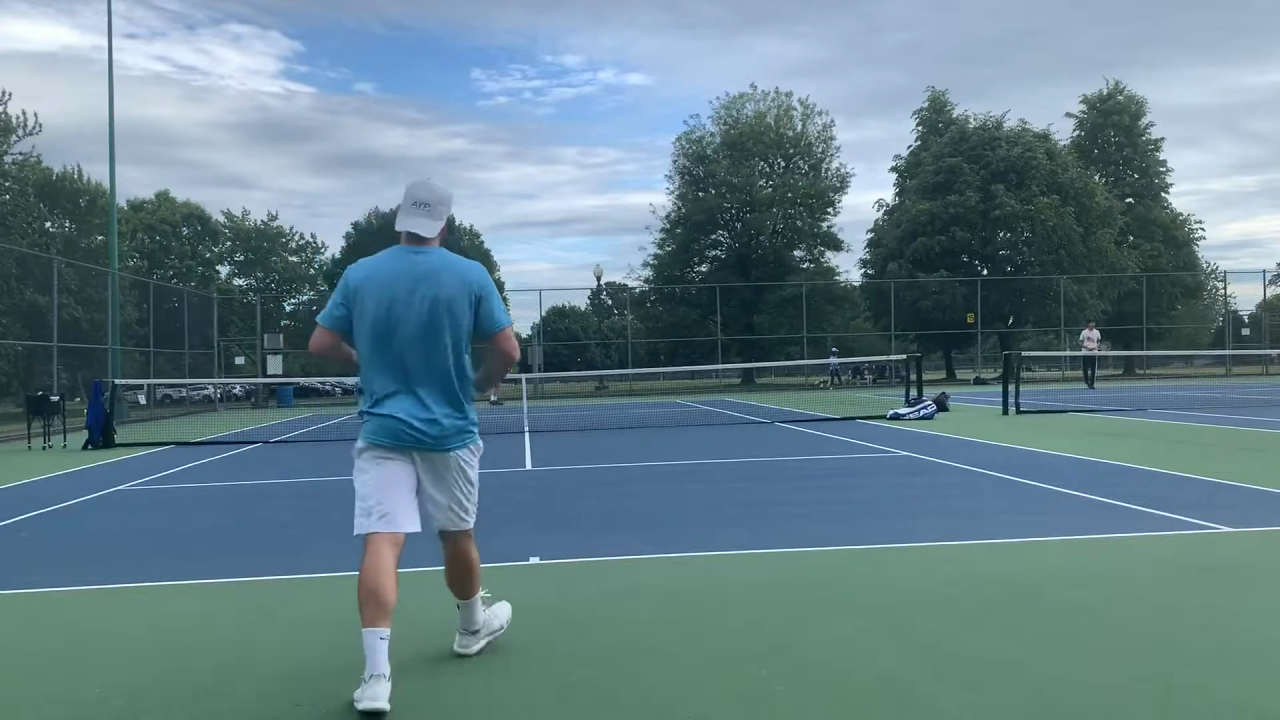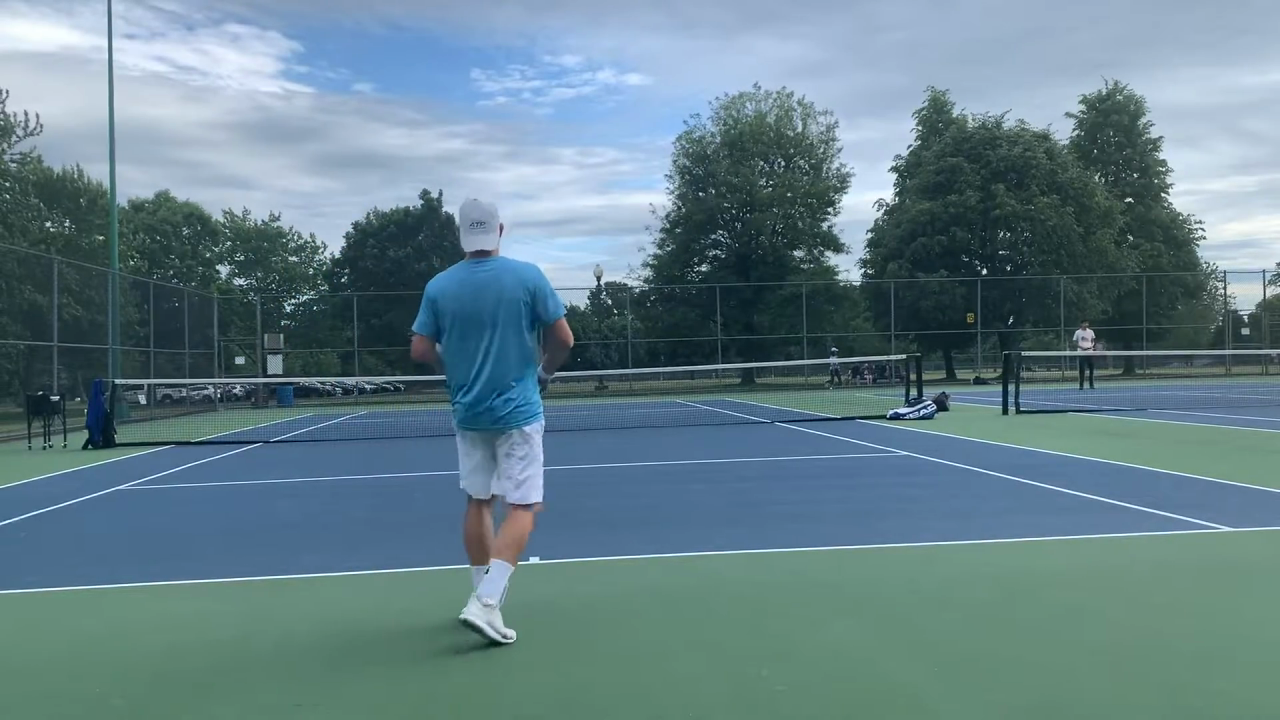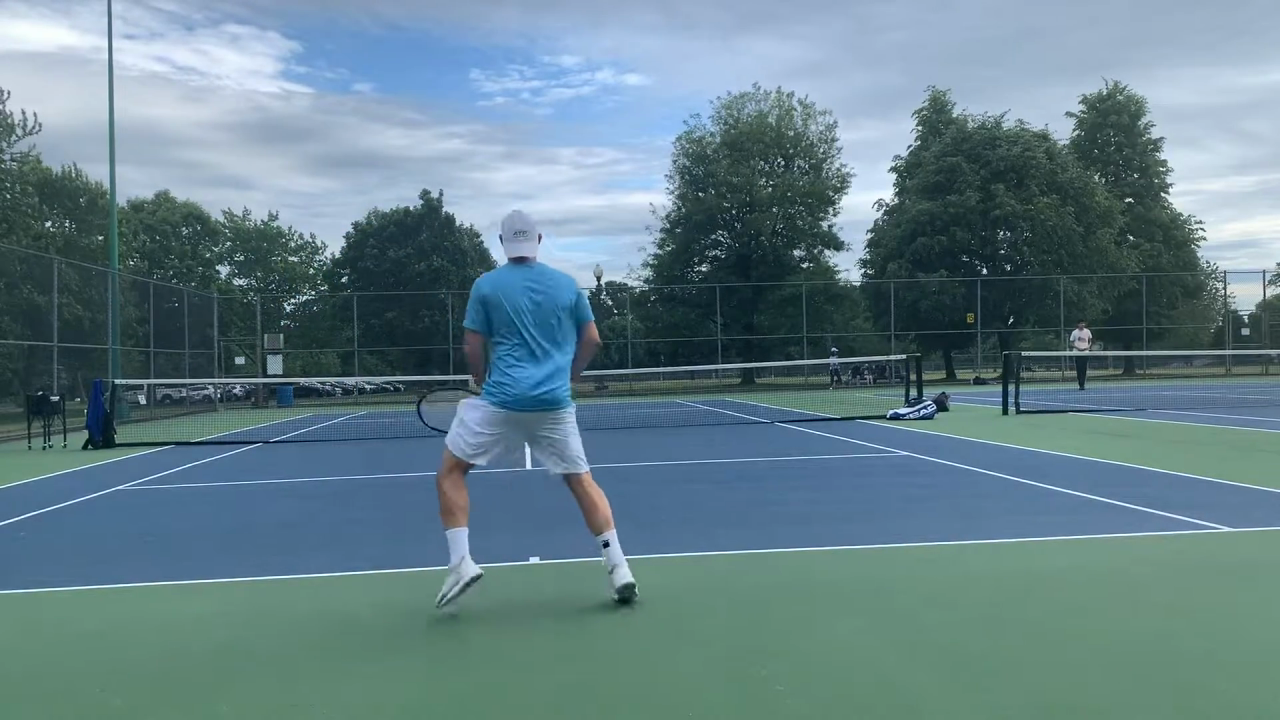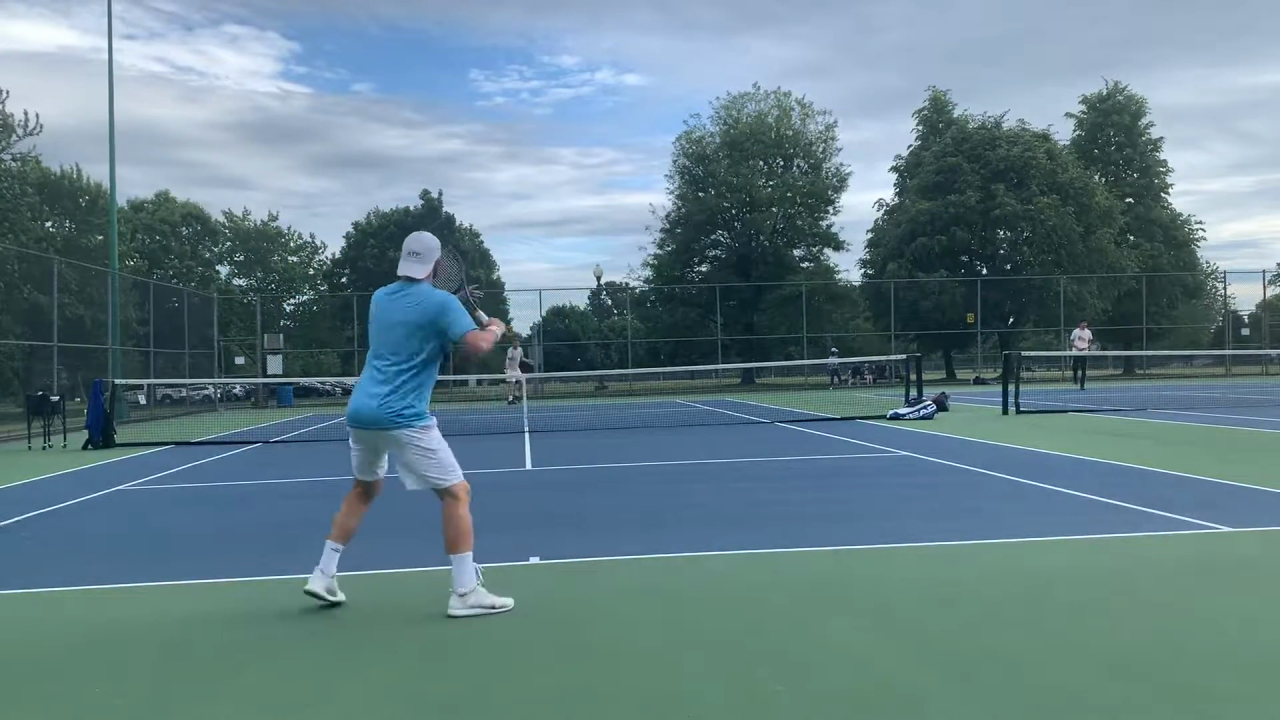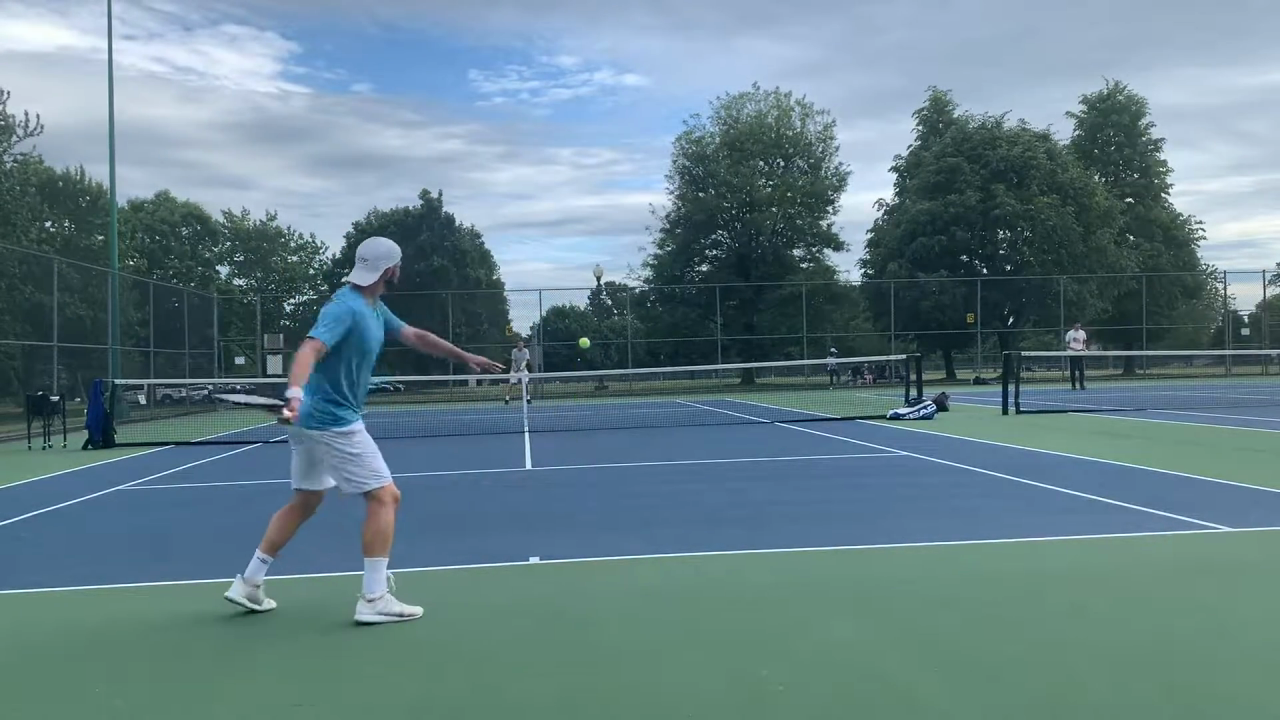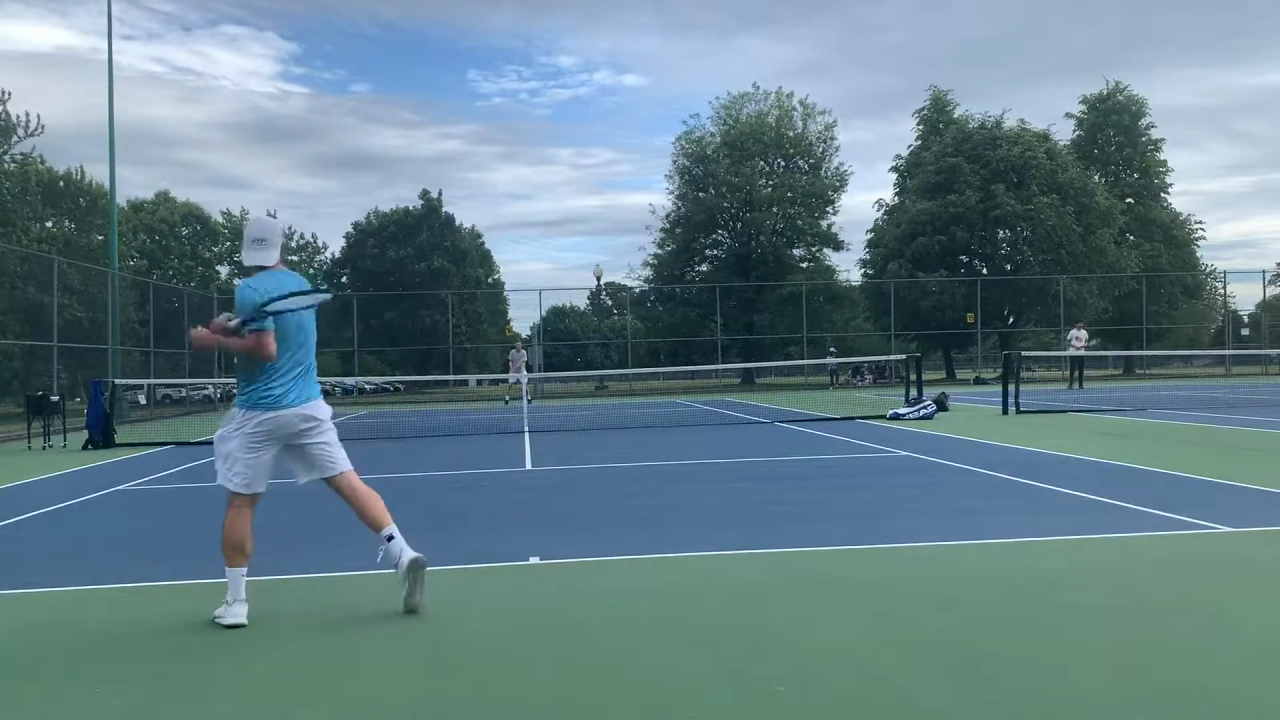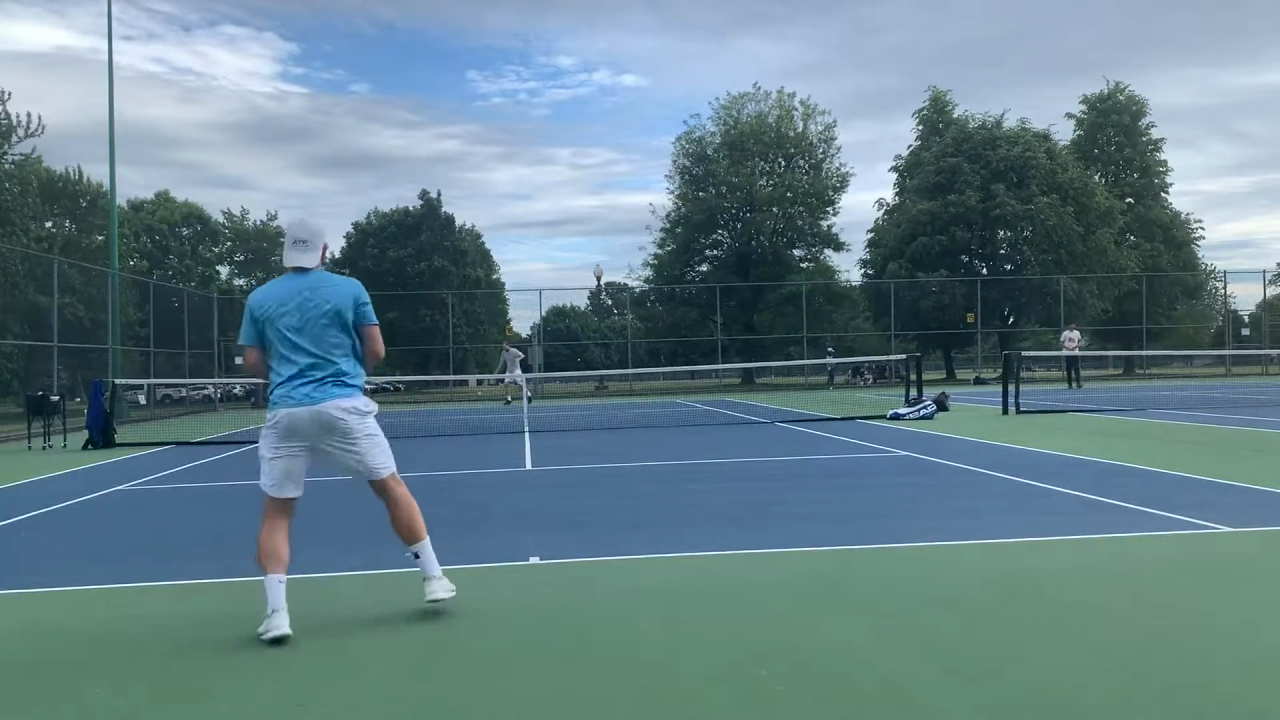
dt=0.7s
person 1, frame 1
left shoulder: (359, 274)
right shoulder: (471, 276)
left elbow: (321, 344)
right elbow: (508, 351)
right wrist: (477, 387)
left hip: (383, 431)
right hip: (451, 431)
left knee: (382, 543)
right knee: (457, 537)
left ankle: (376, 675)
right ankle: (472, 629)
person 1, frame 2
left shoulder: (438, 286)
right shoulder: (528, 275)
left elbow: (420, 352)
right elbow: (563, 339)
right wrist: (544, 373)
left hip: (469, 415)
right hip: (519, 413)
left knee: (479, 502)
right knee: (522, 509)
left ankle: (484, 599)
right ankle: (484, 601)
person 1, frame 3
left shoulder: (486, 285)
right shoulder: (567, 284)
left elbow: (473, 349)
right elbow: (592, 341)
left hip: (502, 400)
right hip: (554, 401)
left knee: (450, 472)
right knee: (582, 482)
left ankle: (460, 562)
right ankle: (618, 567)
person 1, frame 4
left shoulder: (382, 296)
right shoulder: (441, 301)
right elbow: (479, 345)
right wrist: (496, 328)
left hip: (362, 412)
right hip: (402, 419)
left knee: (361, 493)
right knee: (456, 494)
left ankle: (322, 576)
right ankle: (466, 593)
person 1, frame 5
left shoulder: (374, 309)
right shoulder: (345, 308)
left elbow: (415, 337)
right elbow: (309, 351)
left wrist: (466, 358)
right wrist: (295, 393)
left hip: (315, 420)
right hip: (333, 422)
left knee: (302, 502)
right knee: (385, 498)
left ankle: (249, 583)
right ankle: (373, 598)
person 1, frame 6
left shoulder: (251, 289)
right shoulder: (298, 283)
left elbow: (264, 351)
left wrist: (210, 341)
right wrist: (228, 326)
left hip: (259, 412)
right hip: (308, 406)
left knee: (240, 503)
right knee: (349, 483)
left ankle: (235, 603)
right ankle: (402, 553)
person 1, frame 7
left shoulder: (259, 299)
right shoulder: (351, 289)
left elbow: (253, 364)
right elbow: (377, 352)
left hip: (287, 413)
right hip: (345, 405)
left knee: (276, 513)
right knee: (392, 487)
left ankle: (277, 613)
right ankle: (433, 577)
